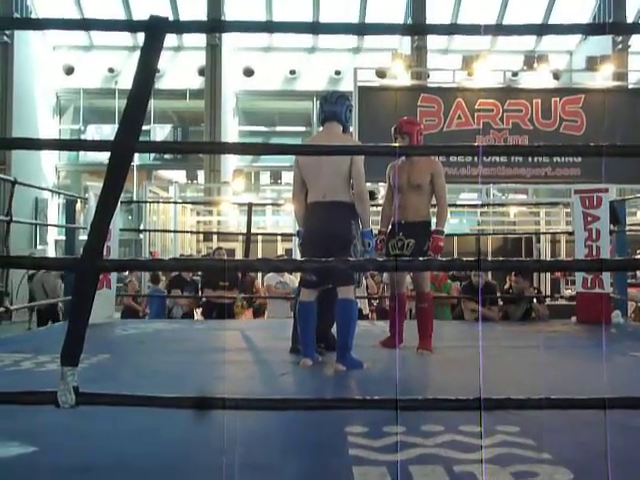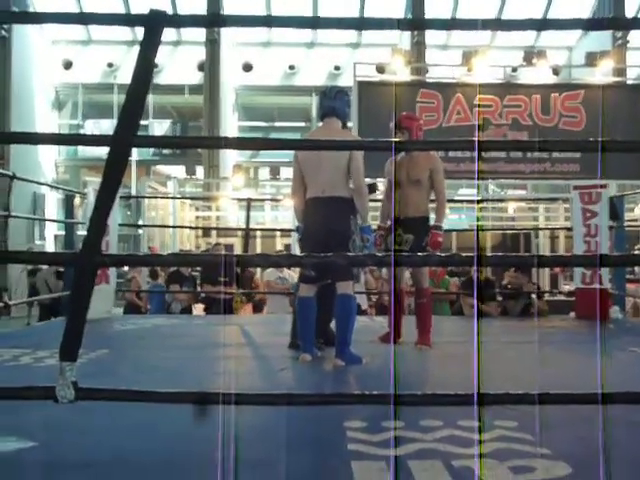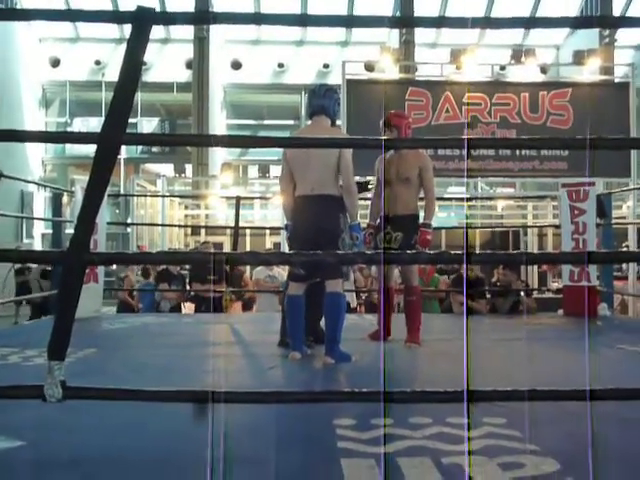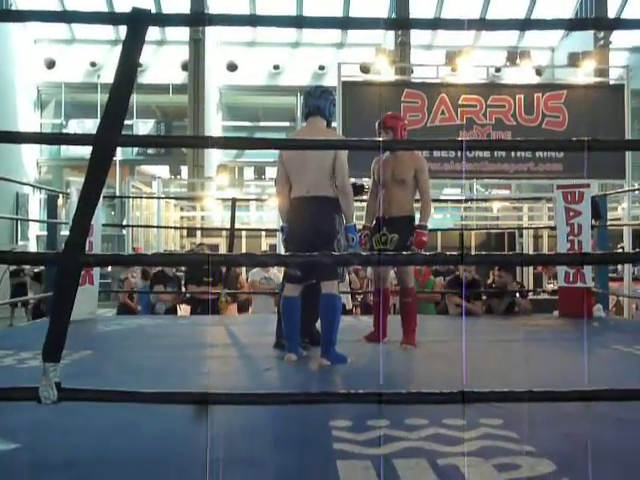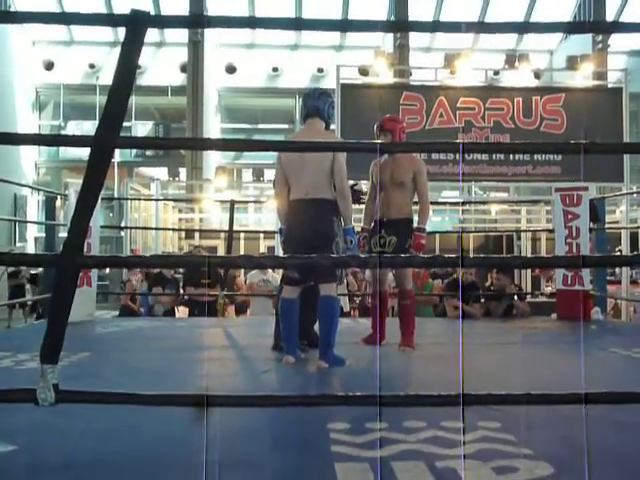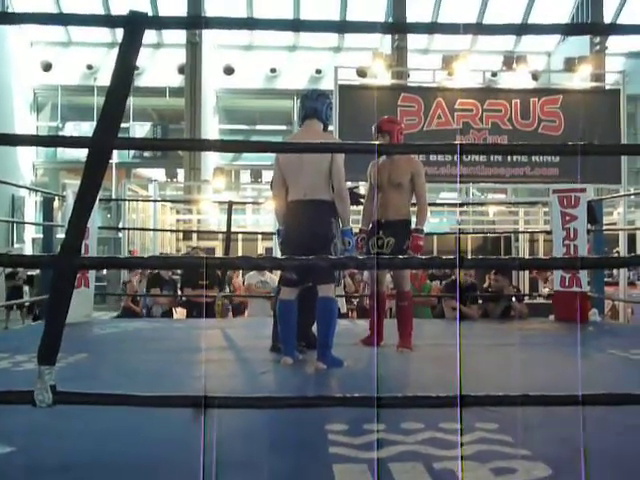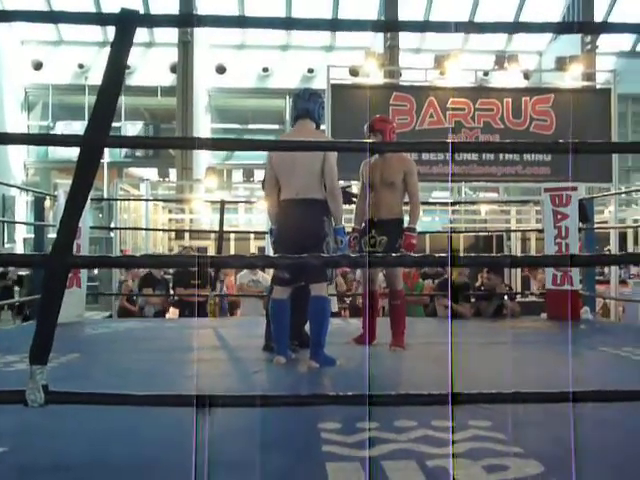
dt=0.1s
person 1, frame 1
left shoulder: (305, 148)
right shoulder: (351, 145)
left elbow: (297, 196)
right elbow: (360, 192)
left wrist: (302, 228)
right wrist: (366, 228)
left hip: (314, 219)
right hip: (341, 217)
left knee: (308, 287)
right knee: (346, 287)
left ankle: (307, 353)
right ankle: (343, 356)
person 1, frame 2
right shoulder: (350, 140)
left elbow: (297, 191)
right elbow: (359, 187)
left wrist: (301, 224)
right wrist: (365, 224)
left hip: (313, 214)
right hip: (340, 213)
left knee: (307, 283)
right knee: (345, 283)
left ankle: (306, 348)
right ankle: (342, 352)
person 1, frame 3
right shoulder: (339, 138)
left elbow: (285, 189)
right elbow: (348, 185)
left wrist: (290, 222)
right wrist: (355, 222)
left hip: (302, 213)
right hip: (330, 211)
left knee: (297, 281)
right knee: (334, 281)
left ankle: (296, 346)
right ankle: (332, 350)
person 1, frame 4
right shoulder: (335, 139)
left elbow: (281, 190)
right elbow: (343, 186)
left wrist: (286, 223)
right wrist: (350, 223)
left hip: (298, 215)
right hip: (326, 212)
left knee: (292, 283)
right knee: (330, 282)
left ankle: (291, 348)
right ankle: (328, 351)
person 1, frame 5
right shoulder: (333, 141)
left elbow: (280, 192)
right elbow: (341, 188)
left wrist: (284, 225)
right wrist: (349, 226)
left hip: (296, 217)
right hip: (324, 215)
left knee: (291, 285)
right knee: (328, 285)
left ankle: (289, 350)
right ankle: (326, 354)
person 1, frame 6
right shoulder: (331, 142)
left elbow: (278, 194)
right elbow: (340, 189)
left wrist: (282, 226)
right wrist: (347, 227)
left hip: (294, 218)
right hip: (322, 216)
left knee: (289, 286)
right knee: (327, 286)
left ankle: (288, 351)
right ankle: (324, 355)
person 1, frame 7
right shoulder: (323, 141)
left elbow: (270, 193)
right elbow: (332, 189)
left wrist: (275, 225)
right wrist: (339, 226)
left hip: (287, 216)
right hip: (314, 215)
left knee: (281, 286)
right knee: (319, 285)
left ankle: (281, 350)
right ankle: (317, 354)
person 2, frame 1
left shoulder: (432, 165)
right shoulder: (393, 168)
left elbow: (442, 203)
left wrist: (439, 233)
right wrist: (382, 232)
left hip: (420, 229)
right hip: (397, 229)
left knee: (422, 283)
right knee: (395, 283)
left ankle: (425, 339)
right ankle: (395, 335)
person 2, frame 2
left shoulder: (431, 161)
right shoulder: (392, 163)
left elbow: (441, 198)
left wrist: (437, 229)
right wrist: (382, 227)
left hip: (419, 224)
right hip: (396, 224)
left knee: (420, 278)
right knee: (395, 278)
left ankle: (424, 334)
right ankle: (394, 330)
person 2, frame 3
left shoulder: (420, 159)
right shoulder: (382, 161)
left elbow: (430, 196)
left wrist: (426, 227)
right wrist: (371, 225)
left hip: (409, 221)
right hip: (385, 221)
left knee: (410, 276)
right knee: (384, 276)
left ankle: (413, 332)
right ankle: (383, 328)
person 2, frame 4
left shoulder: (416, 161)
right shoulder: (377, 163)
left elbow: (425, 198)
left wrist: (422, 228)
right wrist: (367, 227)
left hip: (404, 223)
right hip: (381, 223)
left knee: (406, 277)
right knee: (379, 277)
left ankle: (409, 333)
right ankle: (379, 329)
person 2, frame 5
left shoulder: (414, 163)
right shoulder: (376, 165)
left elbow: (424, 200)
left wrist: (420, 231)
right wrist: (365, 229)
left hip: (402, 226)
right hip: (379, 226)
left knee: (404, 280)
right knee: (378, 280)
left ankle: (407, 336)
right ankle: (377, 332)
person 2, frame 6
left shoulder: (413, 164)
right shoulder: (374, 166)
left elbow: (422, 201)
left wrist: (418, 232)
right wrist: (363, 230)
left hip: (400, 227)
right hip: (377, 227)
left knee: (402, 281)
right knee: (376, 281)
left ankle: (405, 337)
right ankle: (375, 333)
person 2, frame 7
left shoulder: (405, 163)
right shoulder: (366, 165)
left elbow: (414, 200)
left wrist: (411, 231)
right wrist: (355, 229)
left hip: (393, 226)
right hip: (370, 226)
left knee: (394, 281)
right knee: (368, 280)
left ankle: (398, 336)
right ankle: (368, 332)
